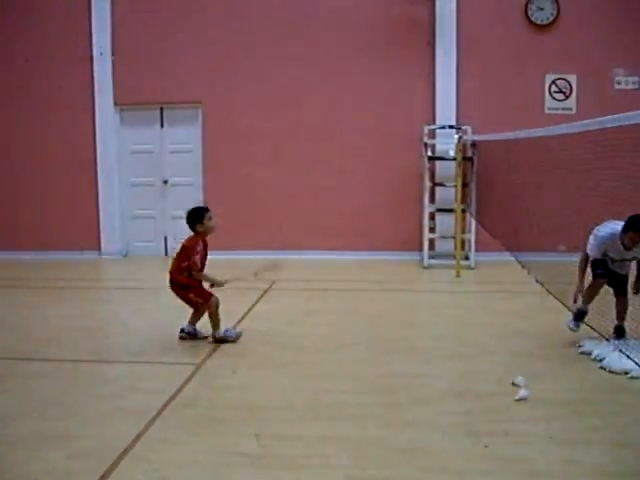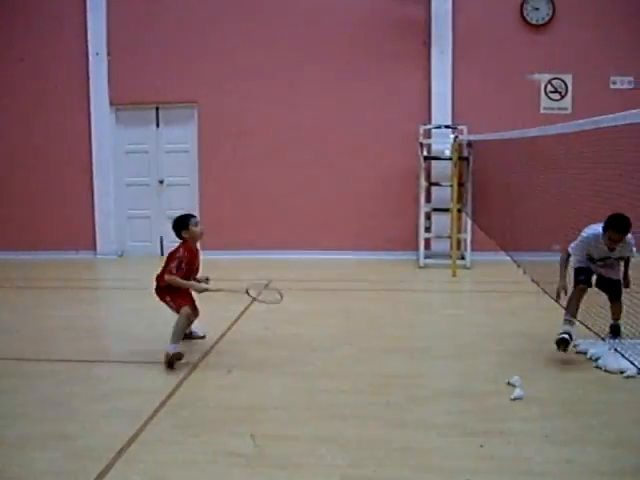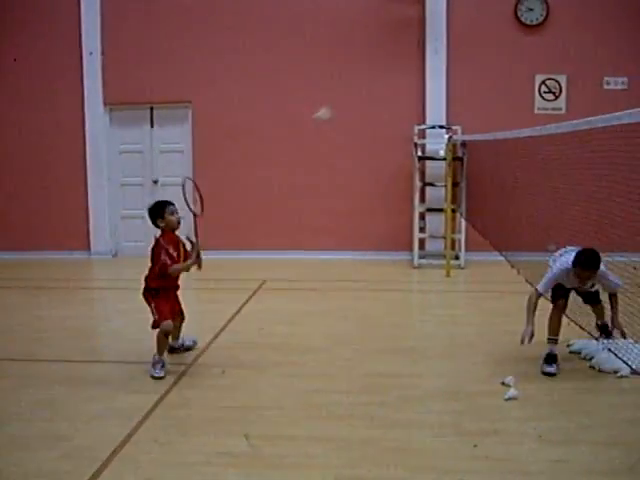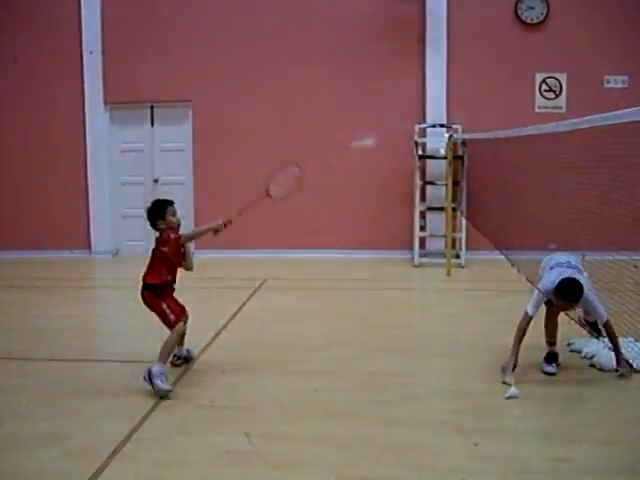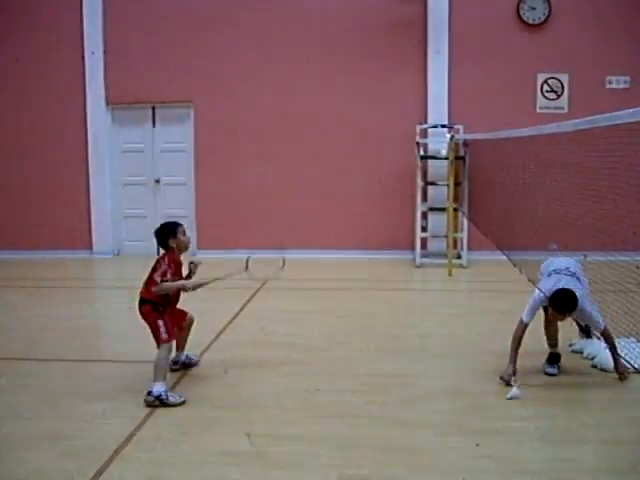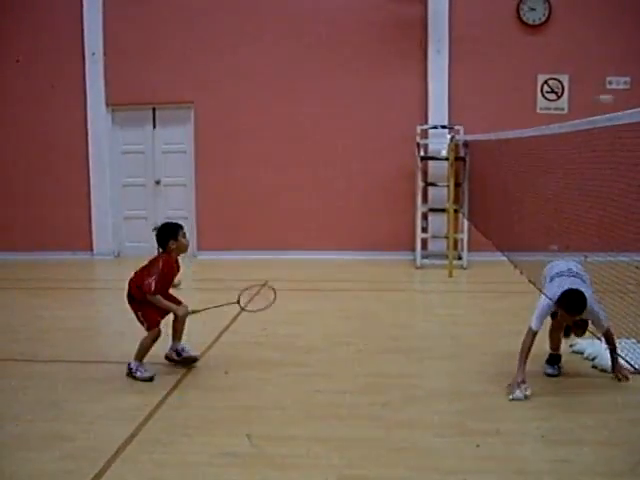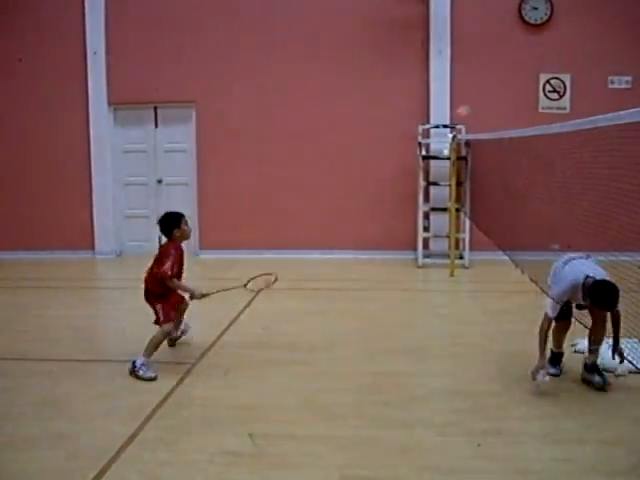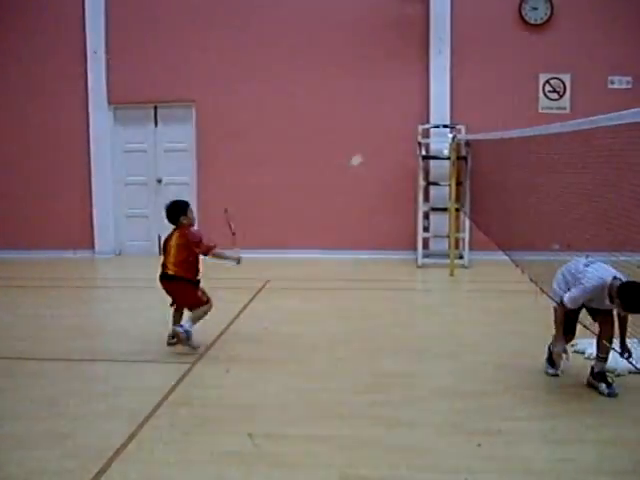
dt=0.2s
person 1, frame 1
left shoulder: (192, 241)
right shoulder: (198, 246)
right elbow: (196, 272)
right wrist: (214, 281)
left hip: (180, 281)
right hip: (183, 284)
left knee: (204, 303)
right knee: (213, 301)
left ankle: (188, 329)
right ankle: (219, 333)
person 1, frame 2
left shoulder: (194, 250)
right shoulder: (181, 253)
right elbow: (169, 277)
left wrist: (198, 280)
right wrist: (191, 285)
left hip: (180, 288)
right hip: (166, 288)
left knee: (193, 313)
right knee: (186, 311)
left ankle: (185, 331)
right ankle: (172, 350)
person 1, frame 3
left shoulder: (177, 240)
right shoulder: (163, 243)
left elbow: (187, 264)
right elbow: (172, 270)
left wrist: (195, 253)
right wrist: (193, 261)
left hip: (170, 289)
right hip: (156, 291)
left knee: (179, 319)
right knee: (166, 326)
left ankle: (175, 343)
right ankle: (158, 360)
person 1, frame 4
left shoulder: (176, 242)
right shoulder: (166, 239)
left elbow: (188, 266)
right elbow: (186, 236)
left wrist: (187, 247)
right wrist: (211, 227)
left hip: (163, 289)
right hip: (155, 292)
left knee: (183, 317)
right knee: (178, 328)
left ankle: (180, 353)
right ankle: (156, 372)
person 1, frame 5
left shoulder: (175, 261)
right shoulder: (166, 261)
left elbow: (180, 286)
right elbow: (158, 288)
left wrist: (190, 274)
right wrist: (185, 283)
left hip: (164, 305)
right hip: (152, 306)
left knee: (187, 319)
right knee: (166, 343)
left ankle: (179, 358)
right ankle: (157, 392)
person 1, frame 6
left shoulder: (172, 260)
right shoulder: (161, 265)
right elbow: (150, 294)
right wrist: (174, 308)
left hip: (156, 293)
right hip: (139, 297)
left knee: (183, 311)
right knee: (155, 331)
left ankle: (175, 350)
right ankle: (135, 366)
person 1, frame 7
left shoulder: (172, 247)
right shoulder: (171, 251)
right elbow: (168, 278)
right wrist: (191, 290)
left hip: (166, 289)
right hip: (157, 292)
left knee: (184, 303)
right knee: (167, 326)
left ankle: (174, 333)
right ankle: (140, 363)
person 1, frame 8
left shoulder: (169, 237)
right shoulder: (191, 235)
right elbow: (210, 251)
right wrist: (232, 257)
left hip: (166, 279)
right hip: (182, 281)
left knee: (180, 304)
right knee: (206, 304)
left ankle: (174, 335)
right ankle: (185, 328)
person 2, frame 1
right shoulder: (606, 235)
right elbow: (586, 255)
right wrist: (580, 282)
right hip: (600, 254)
left knee: (621, 294)
right knee: (599, 281)
left ankle: (620, 326)
right ankle: (581, 310)
person 2, frame 2
left shoulder: (628, 242)
right shoulder: (589, 236)
right elbow: (567, 254)
left wrist: (626, 274)
right wrist: (562, 280)
left hip: (610, 267)
right hip: (585, 260)
left knee: (615, 299)
right knee: (580, 288)
left ankle: (615, 326)
right ankle: (567, 329)
person 2, frame 3
left shoulder: (601, 273)
right shoulder: (560, 269)
left elbow: (613, 291)
right elbow: (534, 295)
left wrist: (615, 317)
right wrist: (529, 324)
right hip: (561, 271)
left knee: (596, 303)
right knee: (560, 304)
left ankle: (602, 324)
right ankle: (551, 352)
person 2, frame 4
left shoulder: (587, 296)
right shoulder: (546, 288)
left elbow: (606, 323)
right elbow: (525, 320)
left wrist: (619, 356)
right wrist: (513, 356)
right knee: (551, 311)
left ankle: (588, 320)
right ankle: (551, 353)
person 2, frame 5
left shoulder: (583, 305)
right shoulder: (540, 296)
left elbow: (604, 331)
right elbow: (521, 328)
left wrist: (617, 362)
right wrist: (511, 364)
right knee: (550, 321)
left ankle: (581, 320)
right ankle: (554, 355)
person 2, frame 6
left shoulder: (591, 306)
right shoulder: (549, 301)
left elbow: (607, 331)
right elbow: (530, 335)
left wrist: (615, 362)
right wrist: (520, 373)
left knee: (579, 331)
right knee: (558, 324)
right ankle: (554, 357)
person 2, frame 7
left shoulder: (607, 291)
right shoulder: (564, 286)
left elbow: (615, 313)
right elbow: (546, 321)
left wrist: (616, 343)
right wrist: (541, 358)
left knee: (600, 318)
right knee: (564, 322)
left ankle: (590, 365)
right ankle: (556, 354)
person 2, frame 8
left shoulder: (624, 290)
right shoulder: (591, 285)
left elbow: (623, 316)
right elbow: (561, 307)
left wrist: (623, 342)
right wrist: (559, 341)
right hip: (567, 284)
left knee: (608, 324)
right knee: (568, 335)
left ankle: (597, 373)
right ankle: (553, 351)
